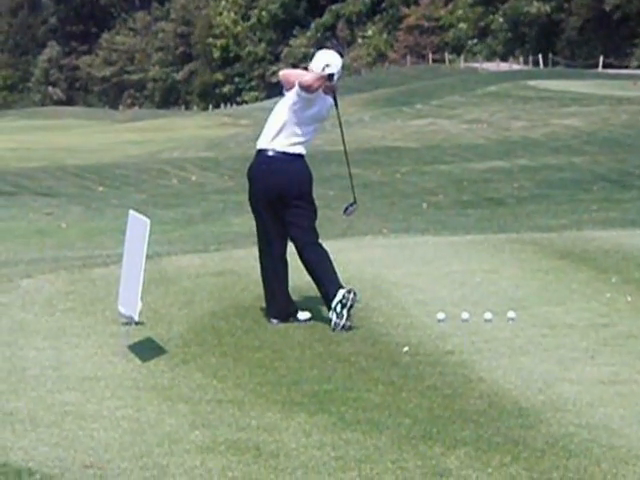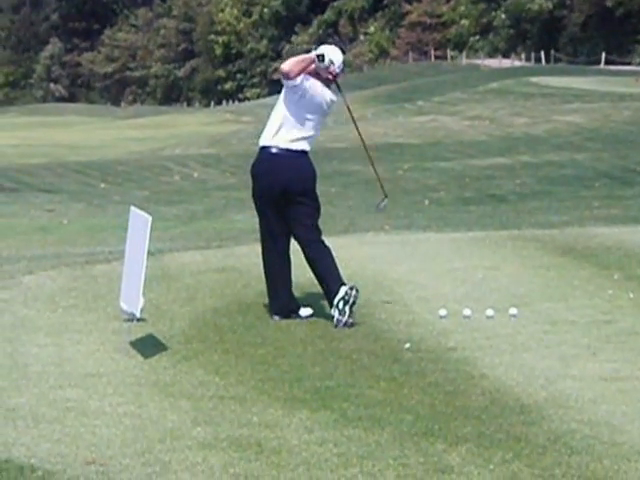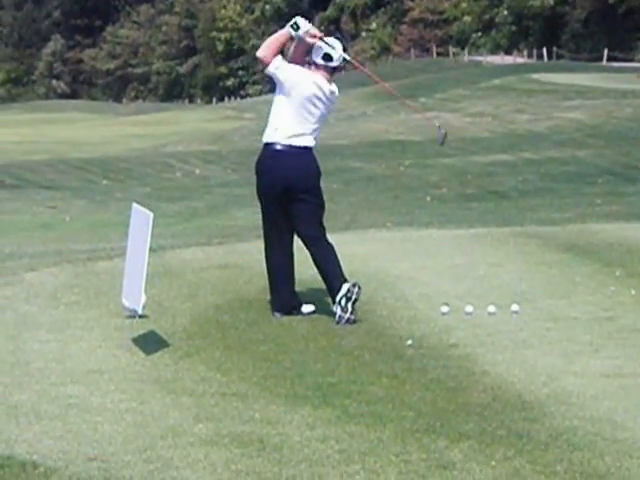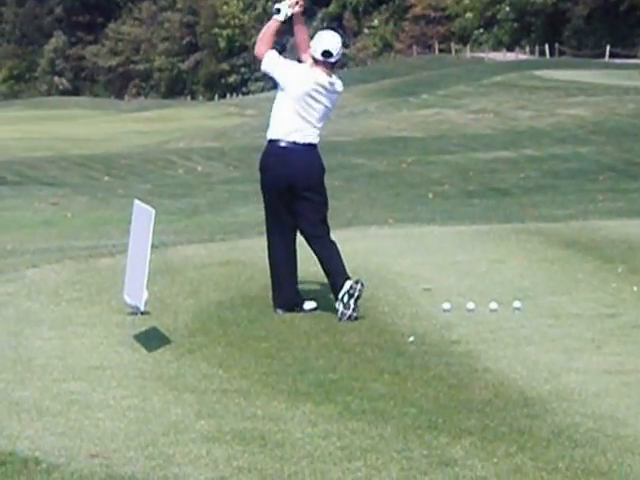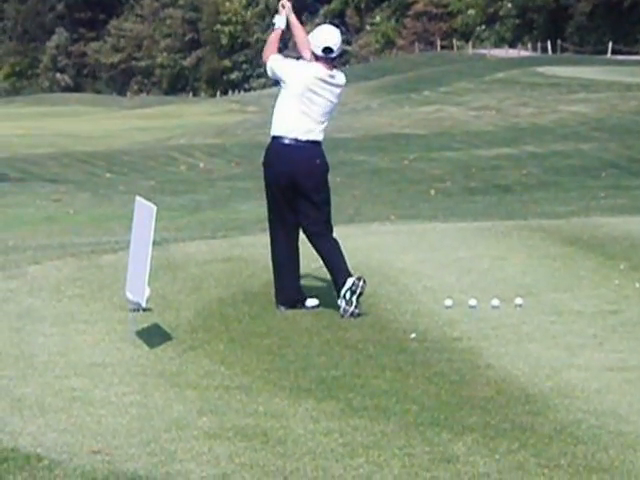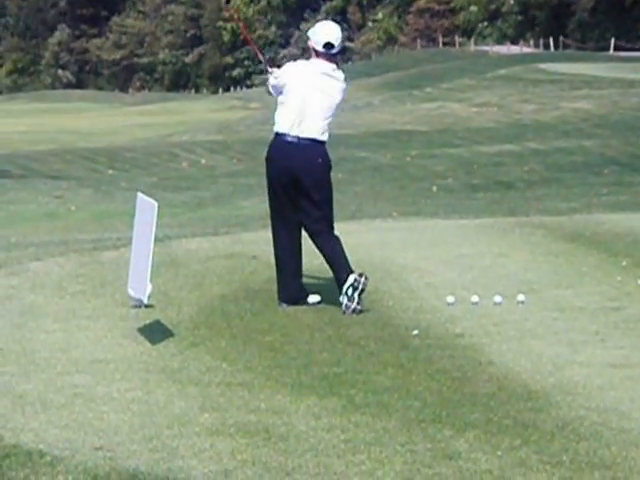
dt=0.2s
person 1, frame 1
left shoulder: (308, 94)
right shoulder: (326, 103)
left elbow: (305, 81)
right elbow: (285, 75)
left wrist: (320, 76)
right wrist: (327, 82)
left hip: (266, 168)
right hip: (295, 170)
left knee: (271, 243)
right knee: (307, 239)
left ankle: (280, 308)
right ankle: (336, 293)
person 1, frame 2
left shoulder: (304, 85)
right shoulder: (328, 98)
left elbow: (287, 69)
left wrist: (313, 58)
right wrist: (326, 71)
left hip: (269, 164)
right hip: (299, 166)
left knee: (274, 239)
right knee: (310, 236)
left ankle: (282, 304)
right ankle: (338, 290)
person 1, frame 3
left shoulder: (297, 77)
right shoulder: (330, 93)
left elbow: (263, 55)
right elbow: (297, 60)
left wrist: (294, 28)
right wrist: (303, 36)
left hip: (273, 161)
right hip: (304, 163)
left knee: (277, 236)
right knee: (314, 233)
left ankle: (284, 302)
right ankle: (340, 288)
person 1, frame 4
left shoulder: (294, 74)
right shoulder: (335, 87)
left elbow: (260, 50)
right elbow: (304, 56)
left hip: (276, 157)
right hip: (308, 160)
left knee: (280, 232)
right knee: (317, 231)
left ankle: (286, 298)
right ankle: (343, 284)
person 1, frame 5
left shoulder: (296, 72)
right shoulder: (338, 81)
left elbow: (268, 57)
right elbow: (307, 52)
left hip: (279, 153)
right hip: (311, 157)
left knee: (283, 228)
right knee: (319, 228)
left ankle: (288, 295)
right ankle: (345, 281)
person 1, frame 6
left shoulder: (293, 71)
right shoulder: (338, 80)
left elbow: (273, 85)
left wrist: (275, 75)
left hip: (282, 150)
right hip: (314, 155)
left knee: (285, 225)
right knee: (320, 225)
left ankle: (290, 292)
right ankle: (347, 279)
